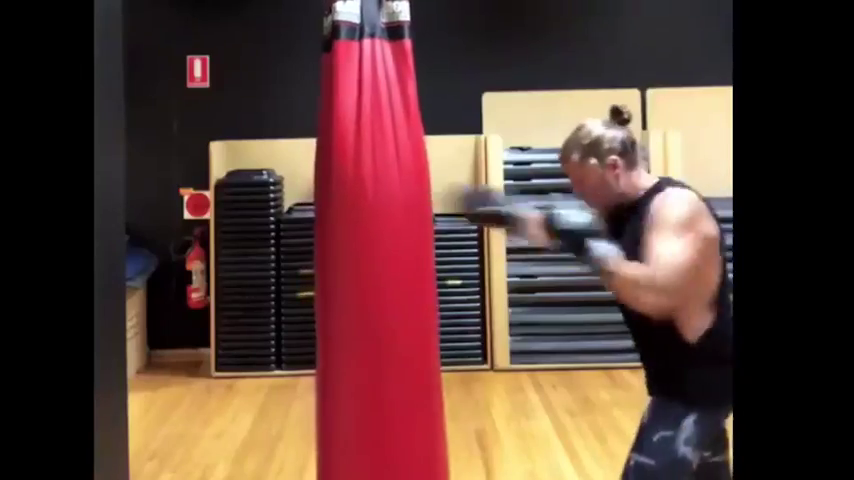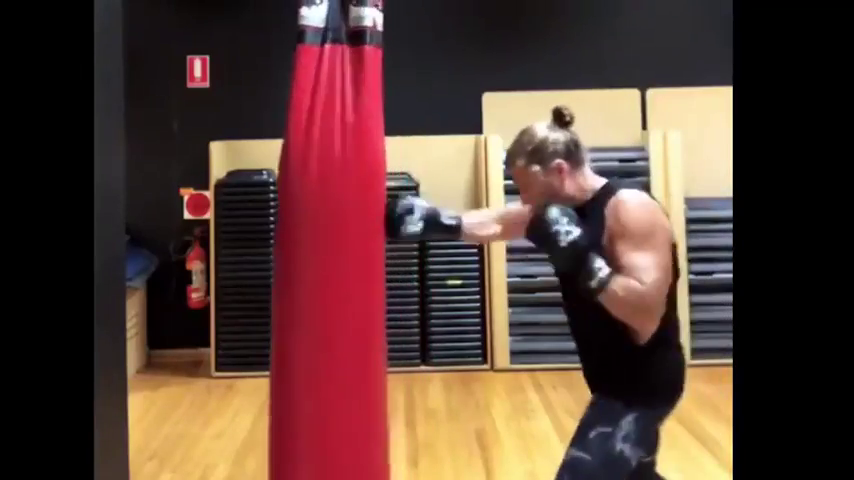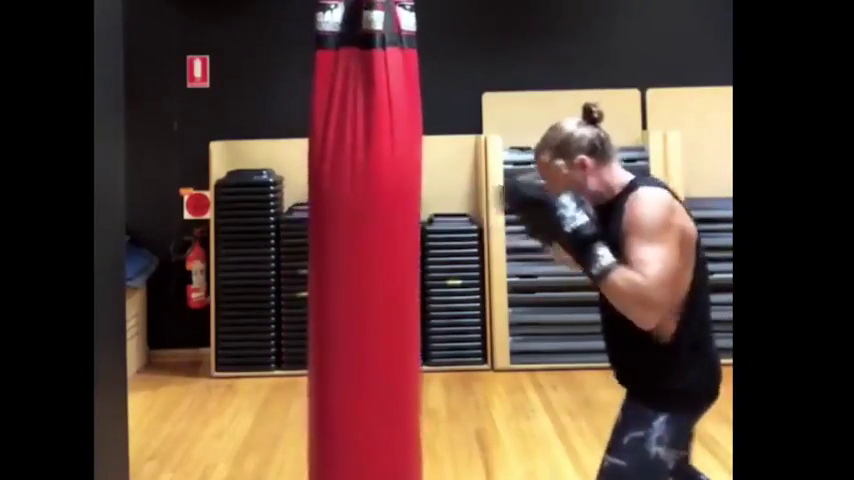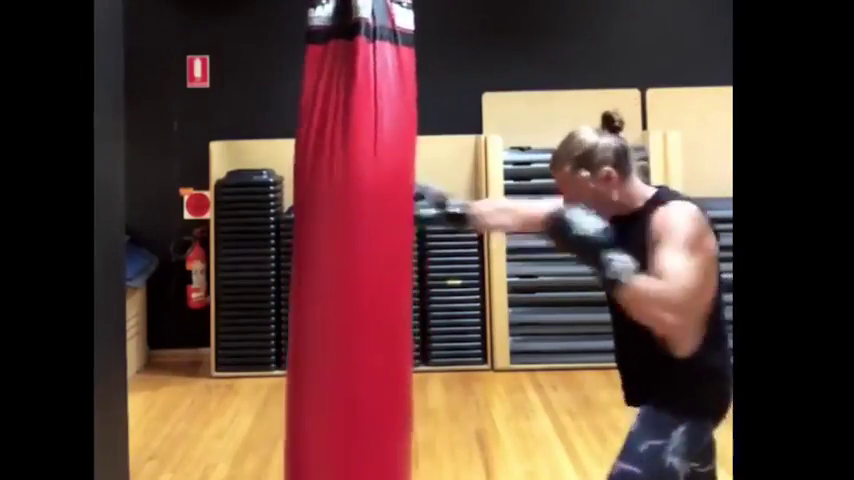
dt=1s
person 1, frame 1
left shoulder: (675, 207)
right shoulder: (618, 202)
left elbow: (655, 295)
right elbow: (550, 232)
left wrist: (595, 246)
right wrist: (507, 215)
left hip: (699, 377)
right hip: (686, 373)
person 1, frame 2
left shoulder: (630, 209)
right shoulder: (562, 204)
left elbow: (645, 311)
right elbow: (496, 223)
left wrist: (583, 259)
right wrist: (433, 220)
left hip: (640, 380)
right hip: (627, 377)
person 1, frame 3
left shoulder: (650, 205)
right shoulder: (613, 202)
left elbow: (648, 308)
right elbow: (576, 256)
left wrist: (587, 247)
right wrist: (550, 228)
left hip: (673, 380)
right hip: (670, 374)
person 1, frame 4
left shoulder: (678, 219)
right shoulder: (613, 209)
left elbow: (673, 314)
right elbow: (527, 214)
left wrist: (606, 256)
right wrist: (458, 210)
left hip: (686, 391)
right hip: (664, 386)
